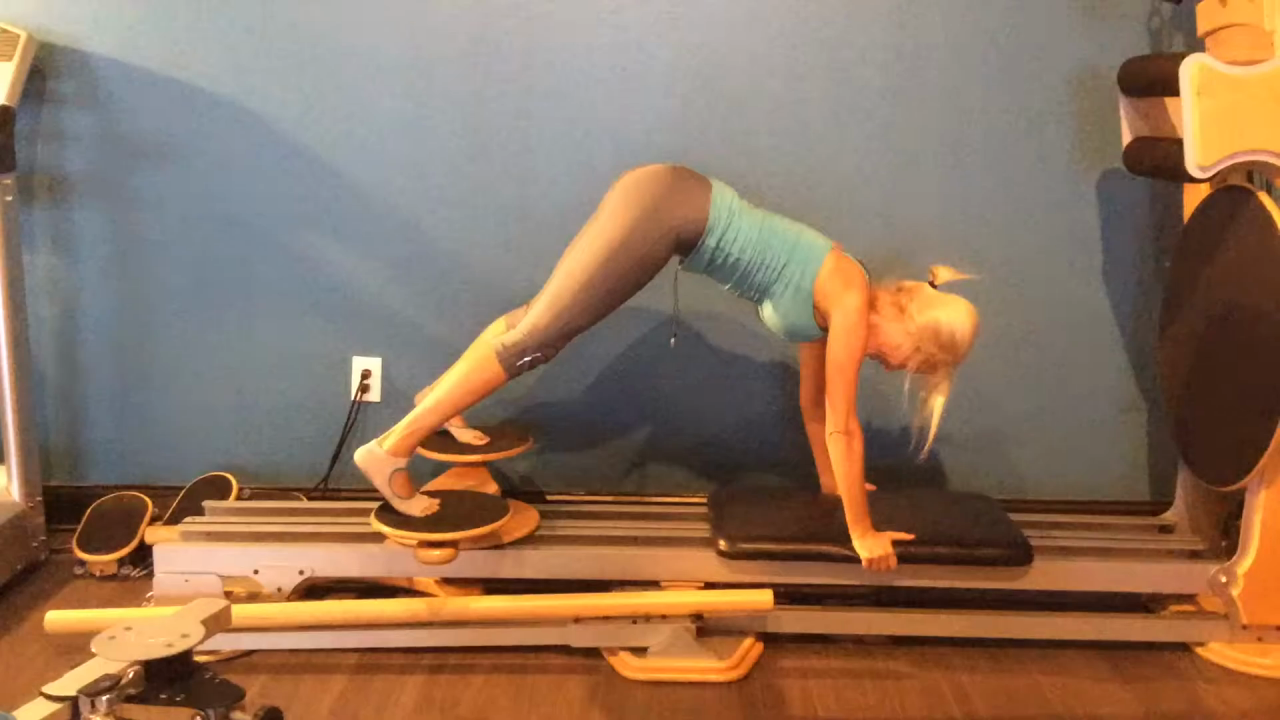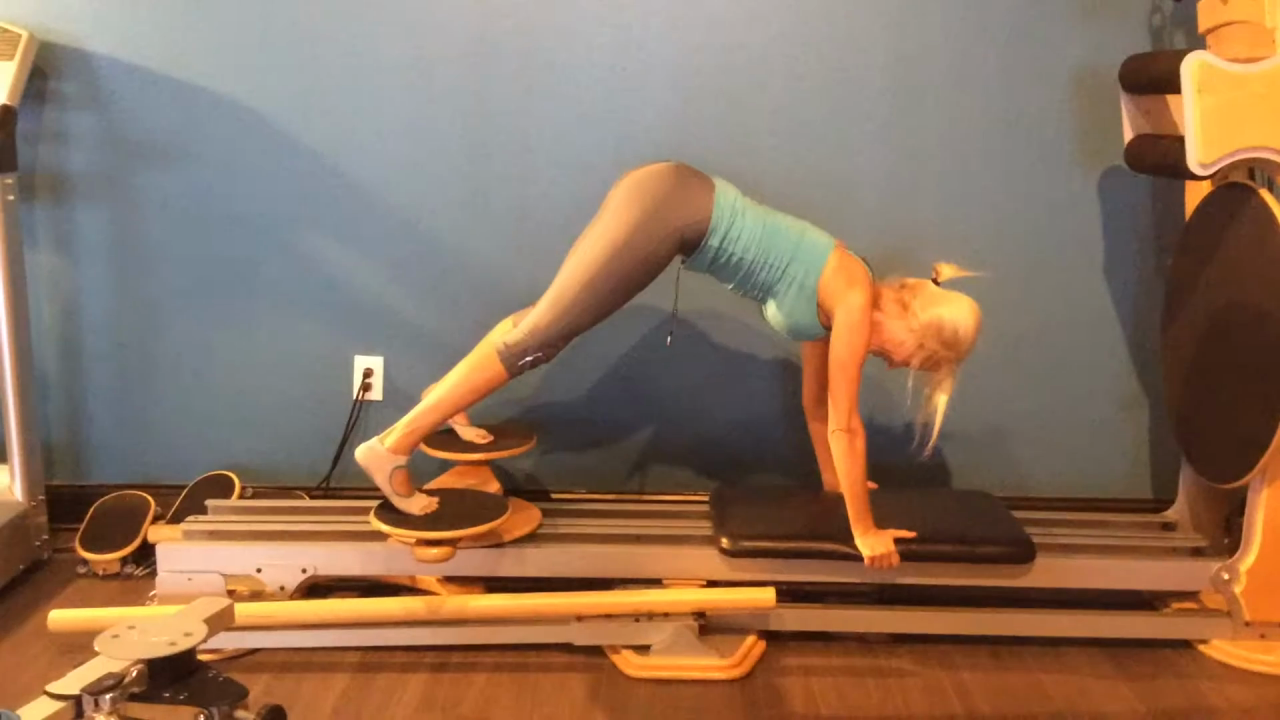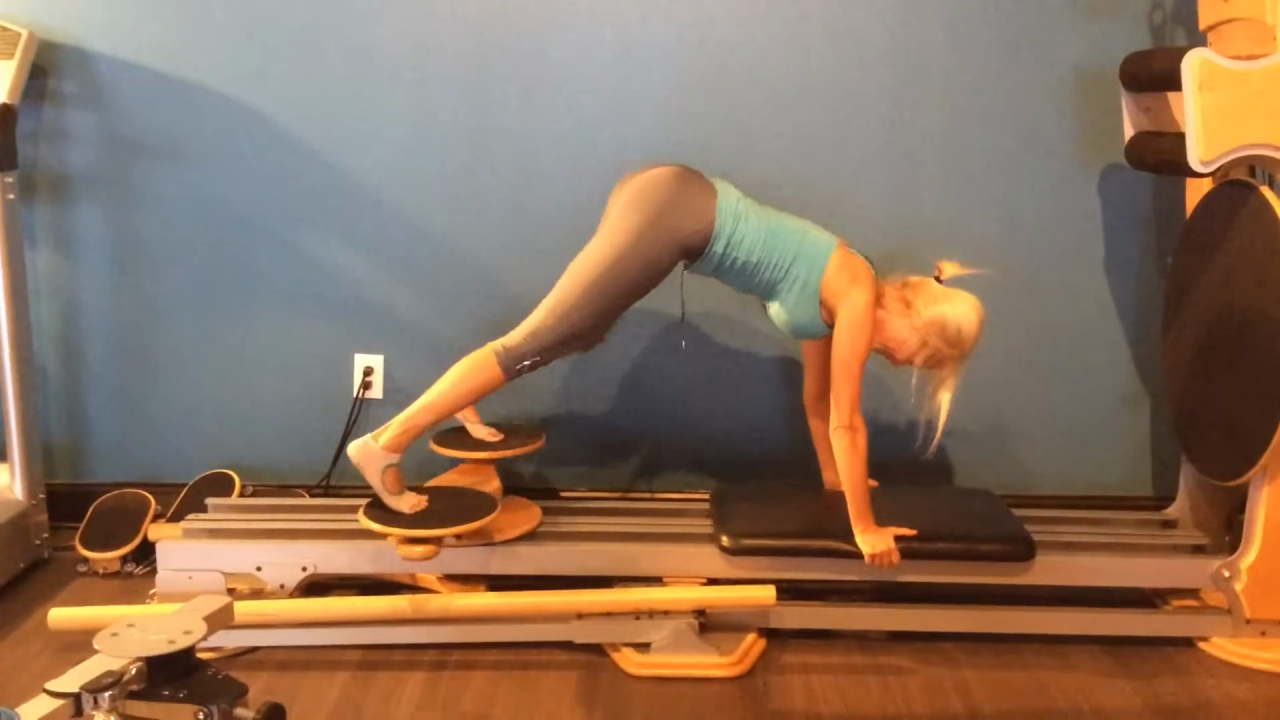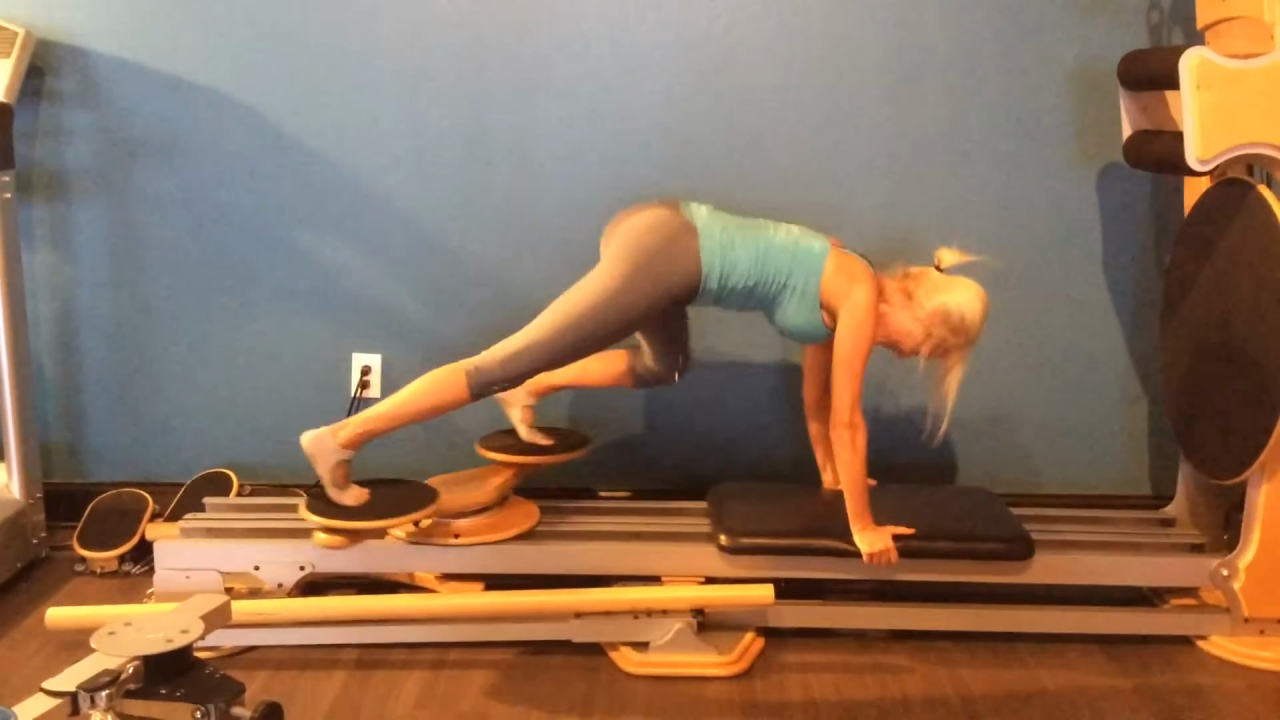
dt=0.4s
person 1, frame 1
left shoulder: (829, 308)
right shoulder: (852, 302)
left elbow: (814, 406)
right elbow: (842, 425)
left wrist: (831, 485)
right wrist: (862, 531)
left hip: (665, 202)
right hip: (667, 207)
left knee: (541, 315)
right knee: (539, 337)
left ankle: (438, 396)
right ankle: (391, 447)
person 1, frame 2
left shoulder: (834, 305)
right shoulder: (856, 301)
left elbow: (817, 404)
right elbow: (845, 424)
left wrist: (833, 483)
right wrist: (864, 530)
left hip: (669, 202)
right hip: (670, 207)
left knee: (548, 315)
right knee: (542, 336)
left ankle: (444, 394)
right ankle: (392, 446)
person 1, frame 3
left shoulder: (836, 300)
right shoulder: (860, 297)
left elbow: (817, 401)
right elbow: (846, 421)
left wrist: (832, 478)
right wrist: (864, 527)
left hip: (667, 202)
right hip: (671, 211)
left knee: (582, 333)
right knee: (539, 341)
left ankle: (461, 398)
right ankle: (385, 444)
person 1, frame 4
left shoulder: (835, 298)
right shoulder: (862, 295)
left elbow: (815, 403)
right elbow: (845, 422)
left wrist: (831, 479)
right wrist: (864, 527)
left hip: (661, 232)
right hip: (664, 253)
left knee: (664, 367)
right knee: (509, 361)
left ankle: (527, 392)
right ankle: (339, 439)
